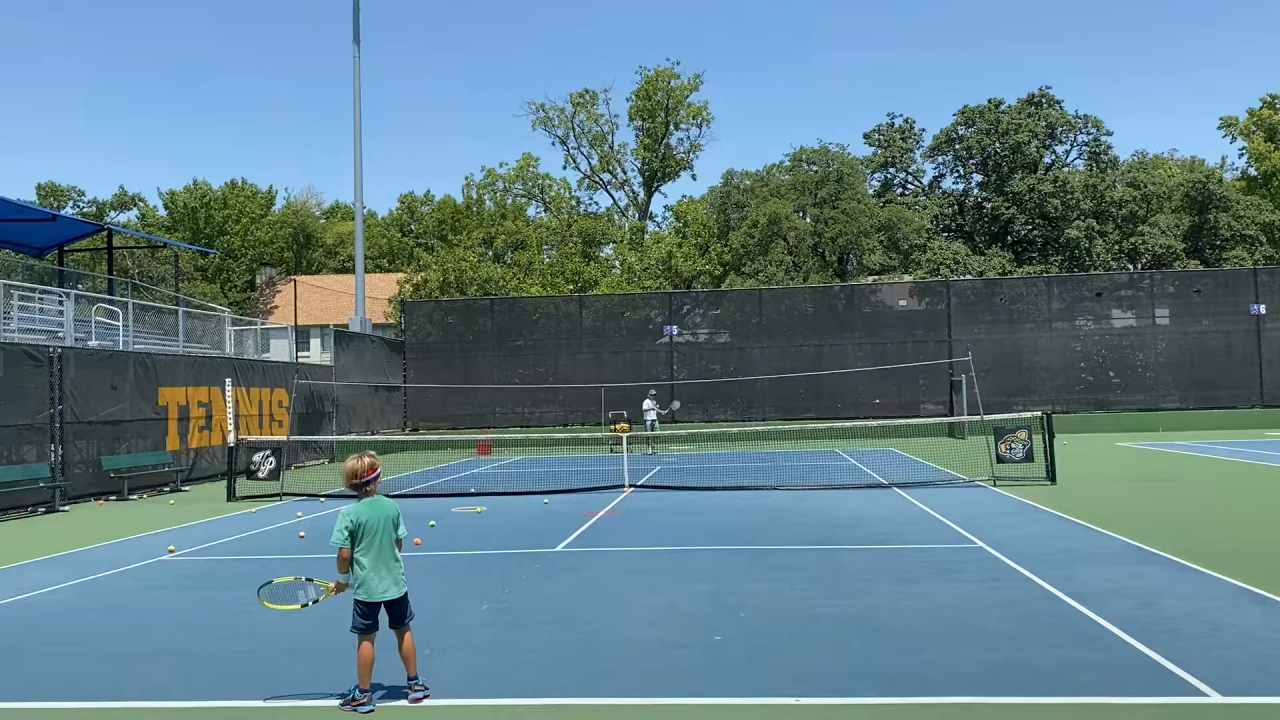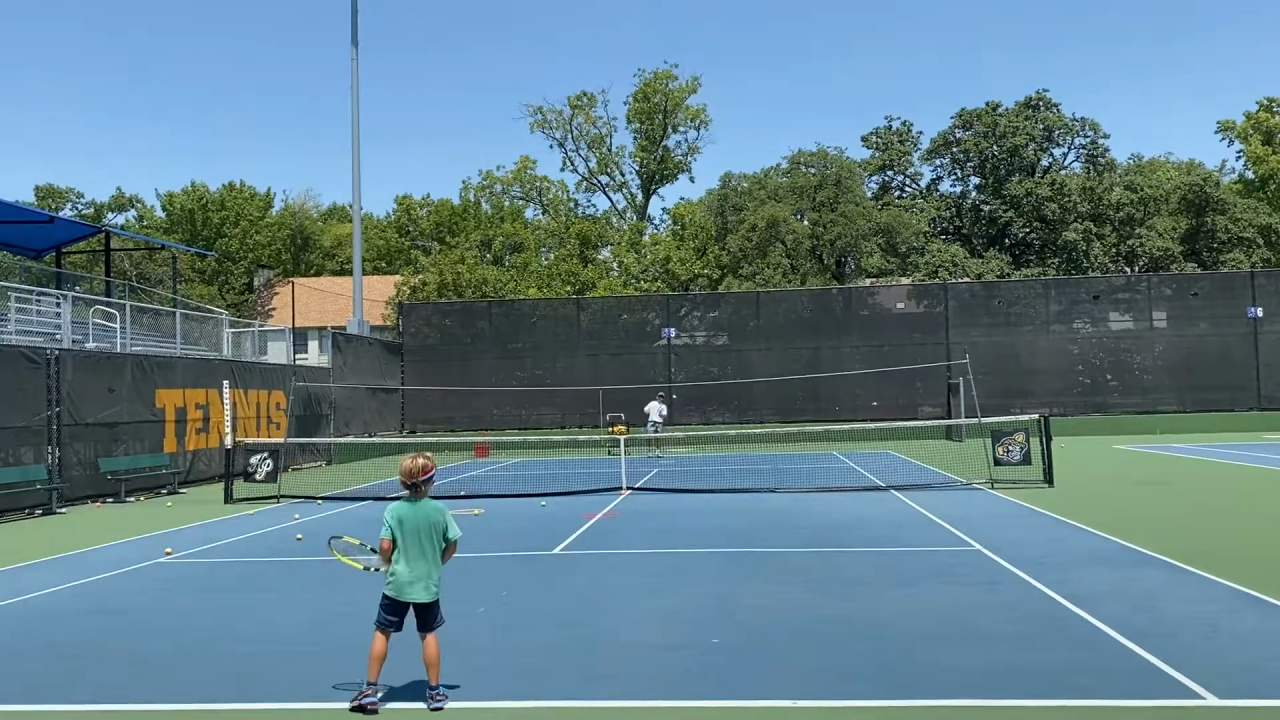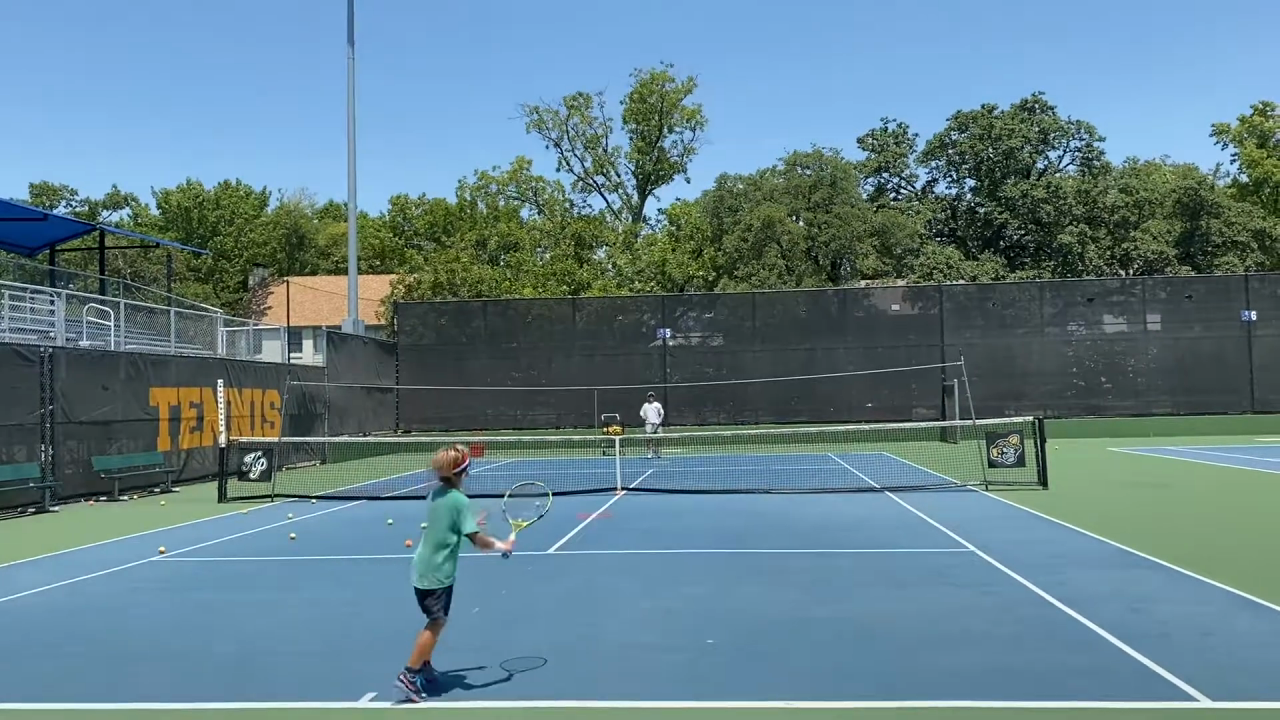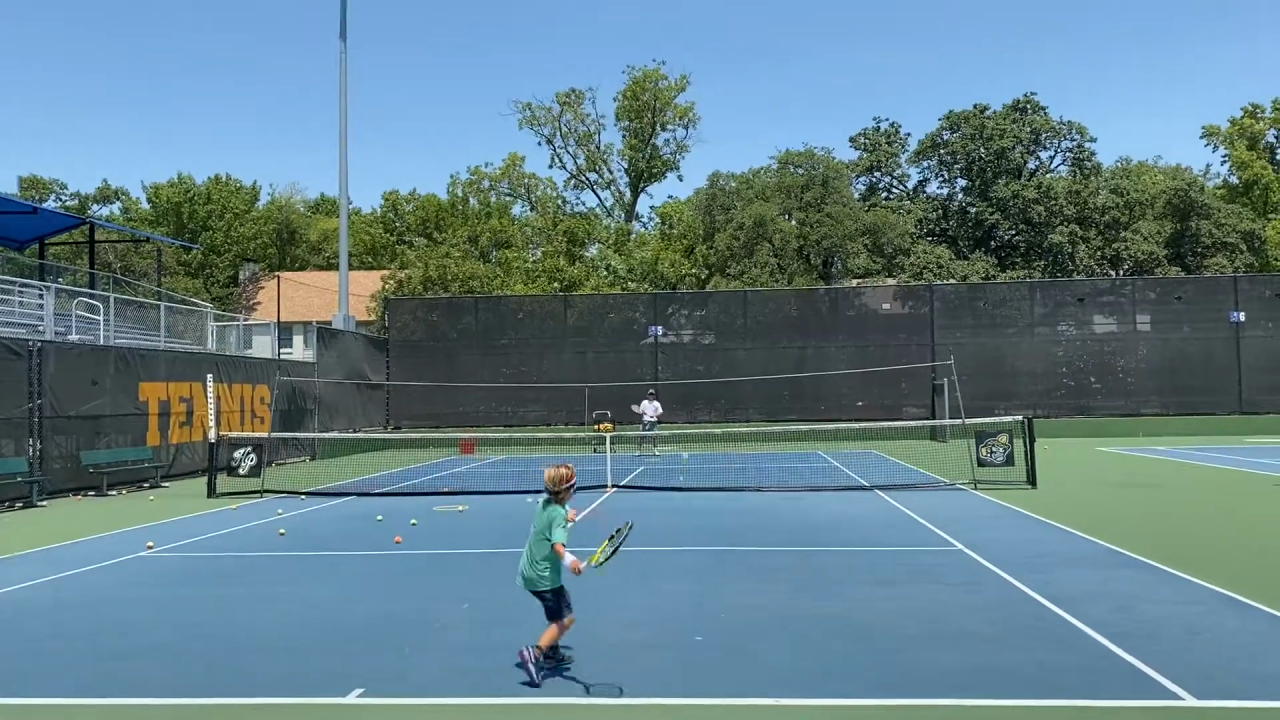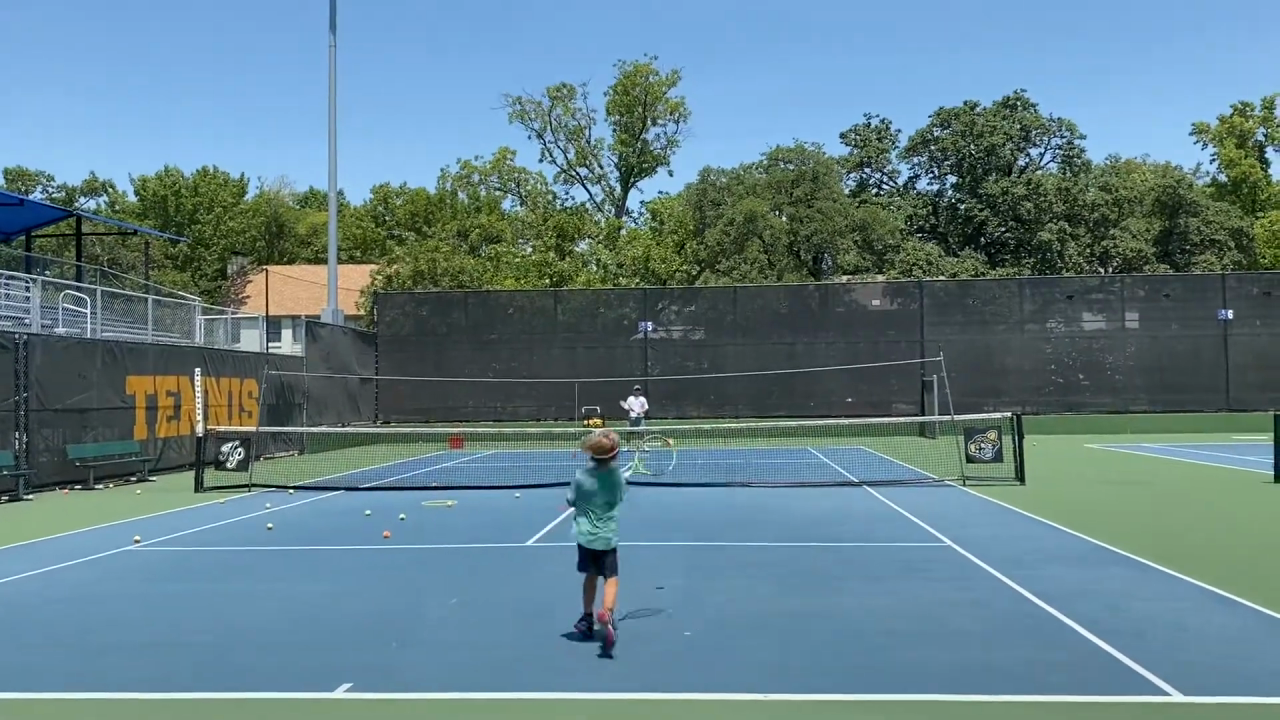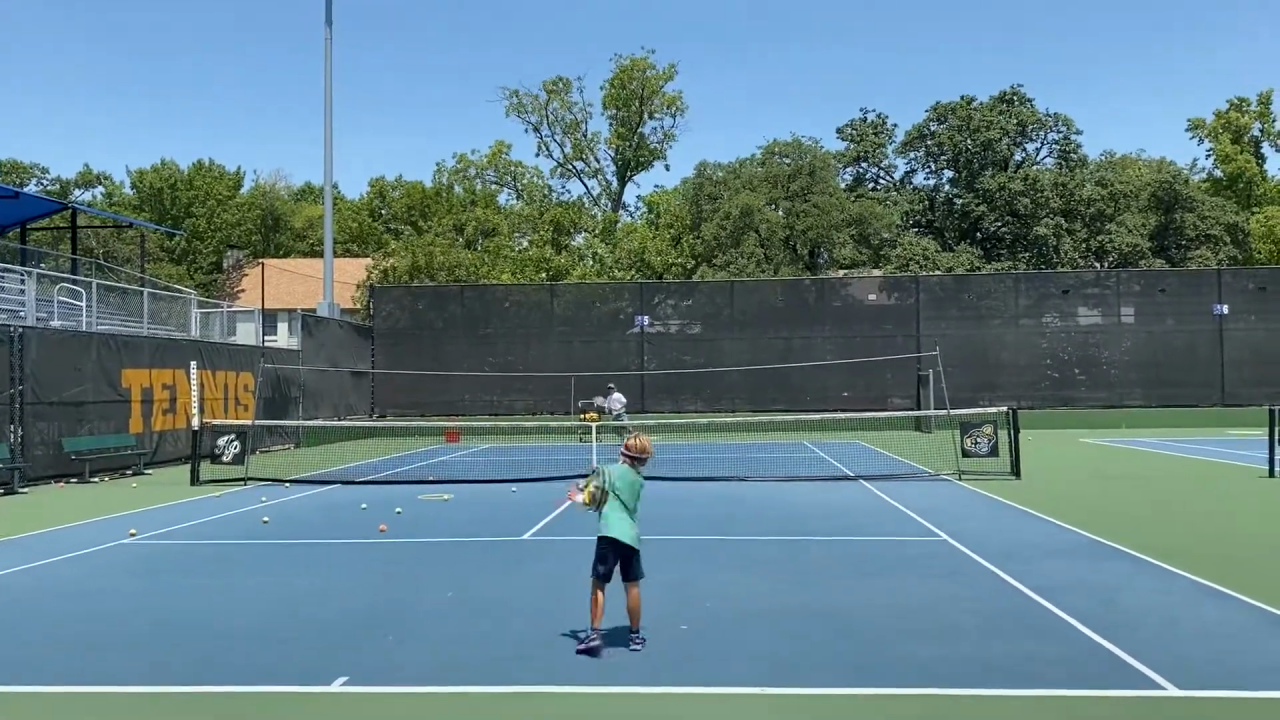
dt=0.7s
person 1, frame 1
left shoulder: (348, 513)
right shoulder: (391, 506)
left elbow: (344, 554)
right elbow: (399, 543)
left wrist: (342, 579)
left hip: (366, 586)
right hip: (395, 582)
left knee: (366, 638)
right knee: (403, 631)
left ankle: (363, 695)
right ankle: (414, 684)
person 1, frame 2
left shoulder: (394, 510)
right shoulder: (439, 510)
left elbow: (385, 547)
right elbow: (452, 546)
left wrist: (391, 565)
left hip: (397, 584)
right hip: (428, 585)
left knee: (382, 633)
right knee: (428, 636)
left ankle: (370, 689)
right ankle: (435, 692)
person 1, frame 3
left shoulder: (435, 494)
right shoulder: (460, 501)
right elbow: (476, 539)
left wrist: (471, 521)
right wrist: (500, 546)
left hip: (422, 570)
right hip: (438, 574)
left knee: (435, 620)
right knee: (436, 625)
left ankle: (423, 668)
right ankle: (408, 675)
person 1, frame 4
left shoulder: (546, 502)
right shoulder: (558, 515)
right elbow: (557, 546)
left wrist: (567, 513)
right wrist: (570, 560)
left hip: (529, 571)
right hip: (543, 576)
left knee: (562, 600)
right knee: (565, 619)
left ankle: (551, 653)
right ankle: (535, 652)
person 1, frame 5
left shoulder: (581, 475)
right shoulder: (617, 475)
left elbow: (571, 502)
left hip: (583, 536)
right hip: (606, 538)
left knee: (590, 576)
right knee: (611, 579)
left ankle: (586, 620)
right ankle: (606, 613)
person 1, frame 6
left shoulder: (610, 470)
right shoulder: (639, 480)
left elbow: (597, 496)
left wrist: (579, 497)
right wrist: (588, 489)
left hip: (610, 534)
right hip: (631, 537)
left knee: (598, 584)
right knee: (632, 586)
left ankle: (594, 634)
right ankle: (635, 635)
